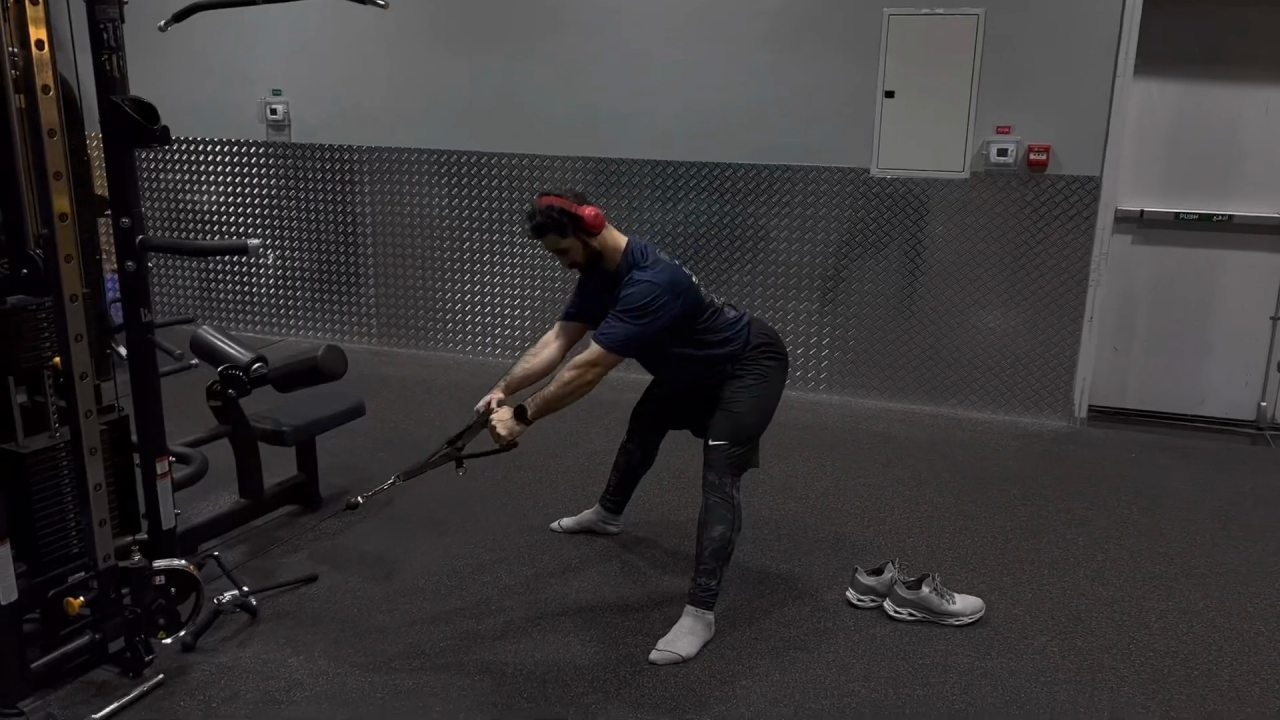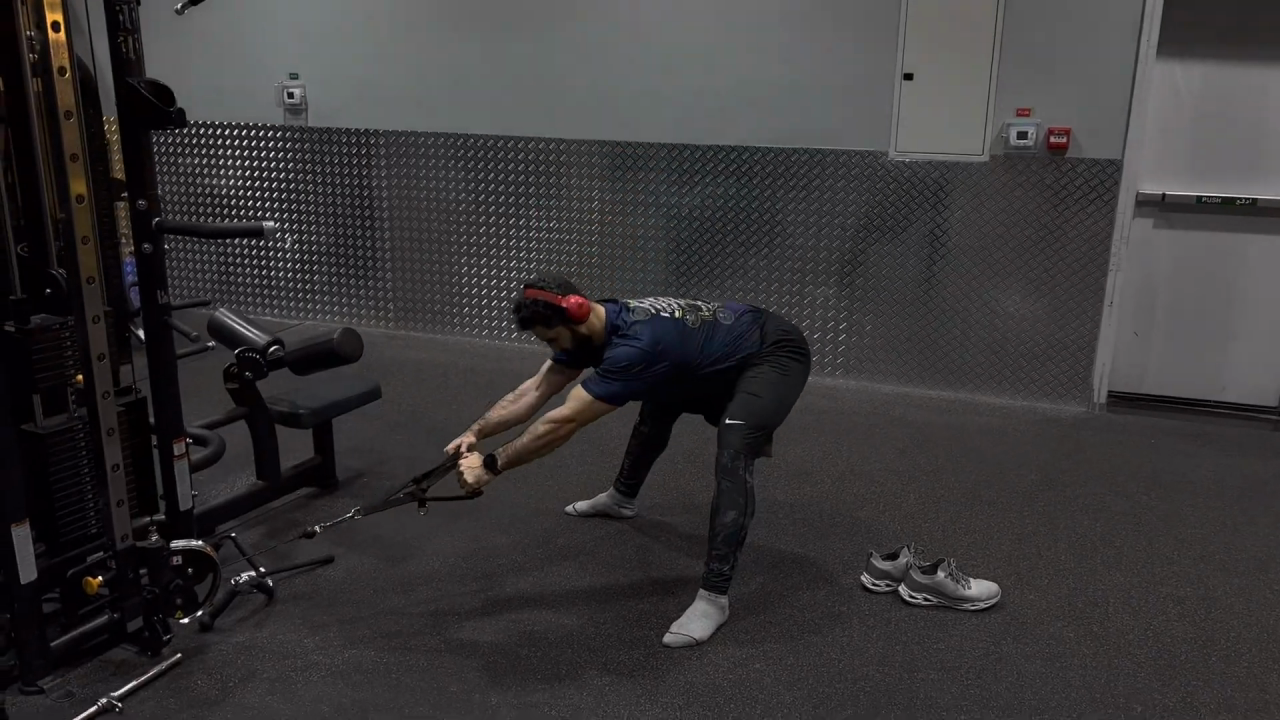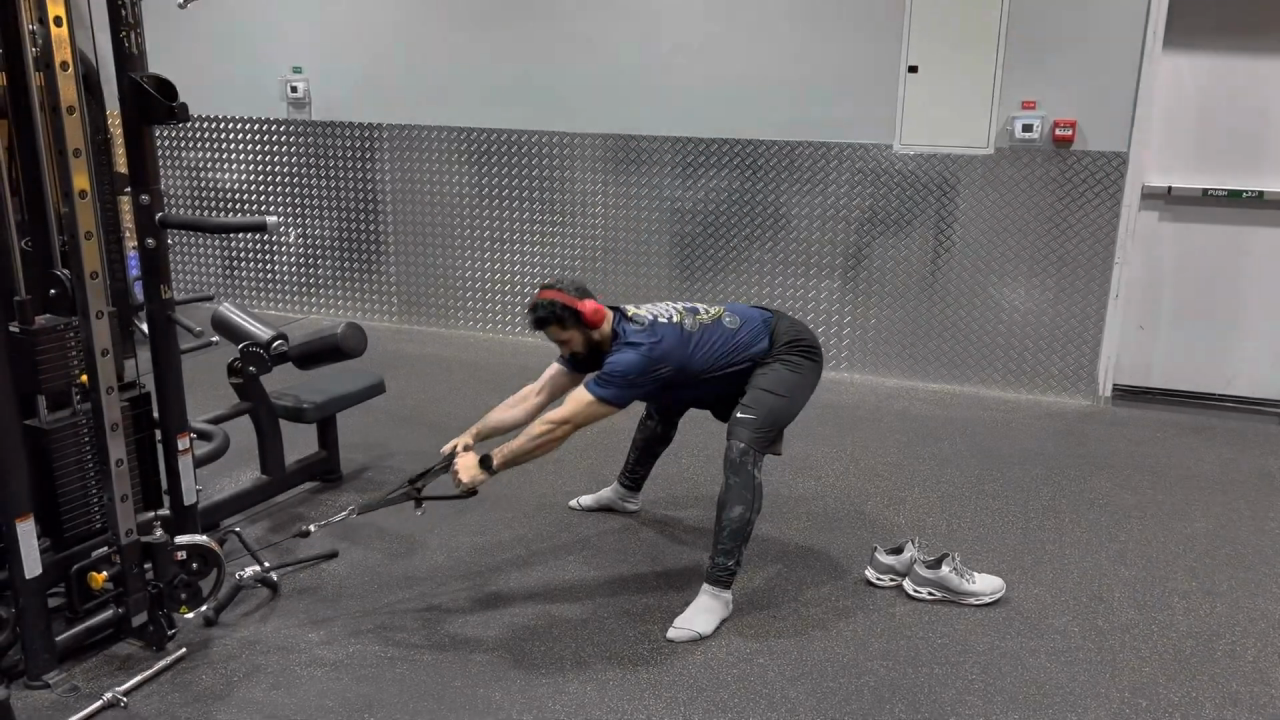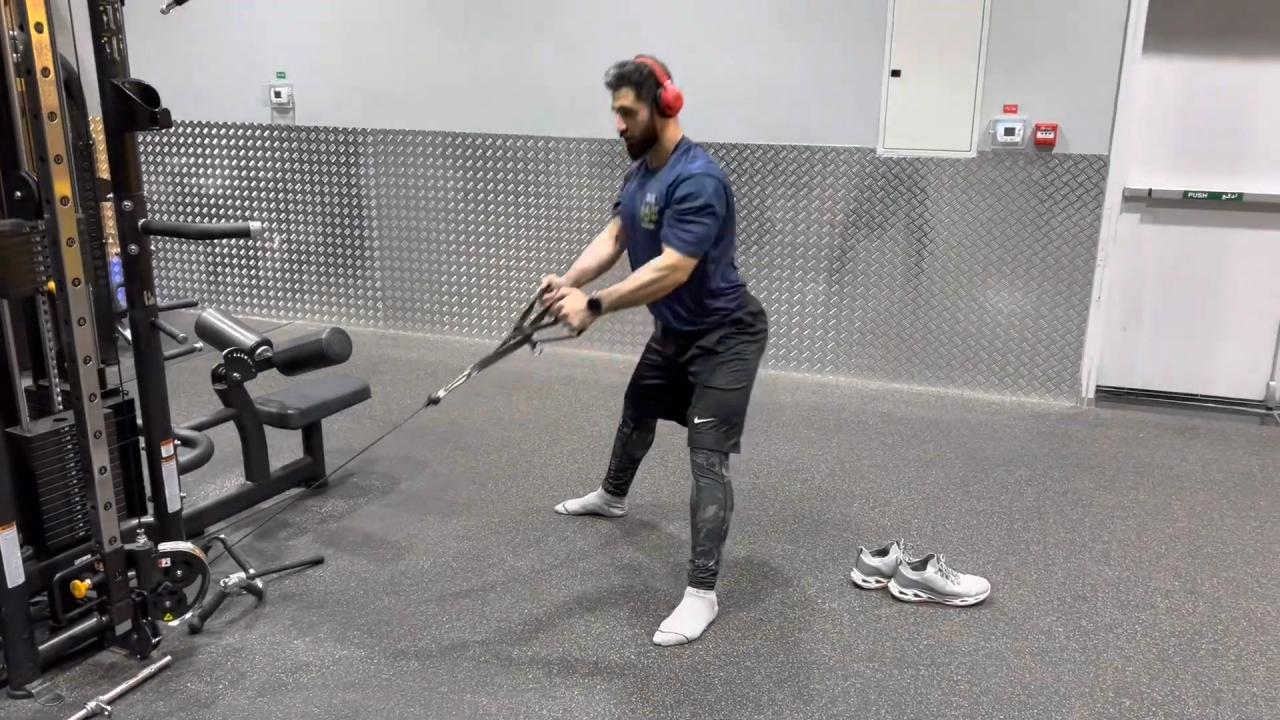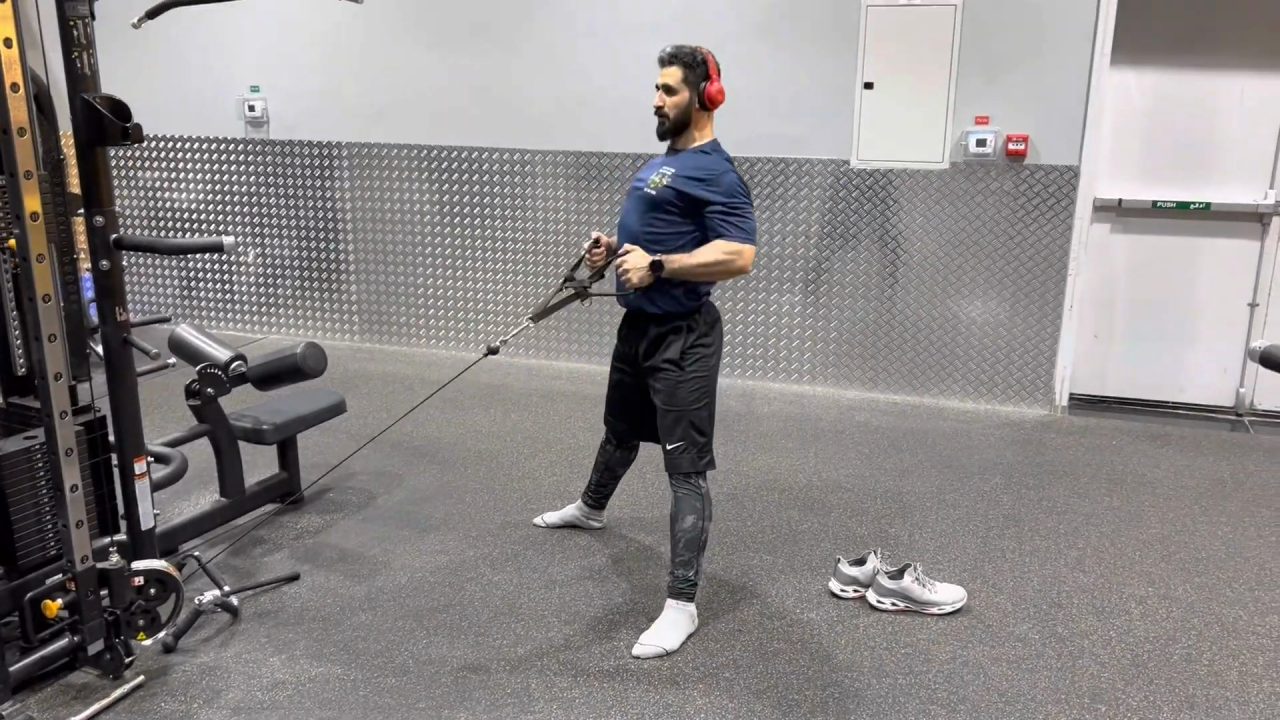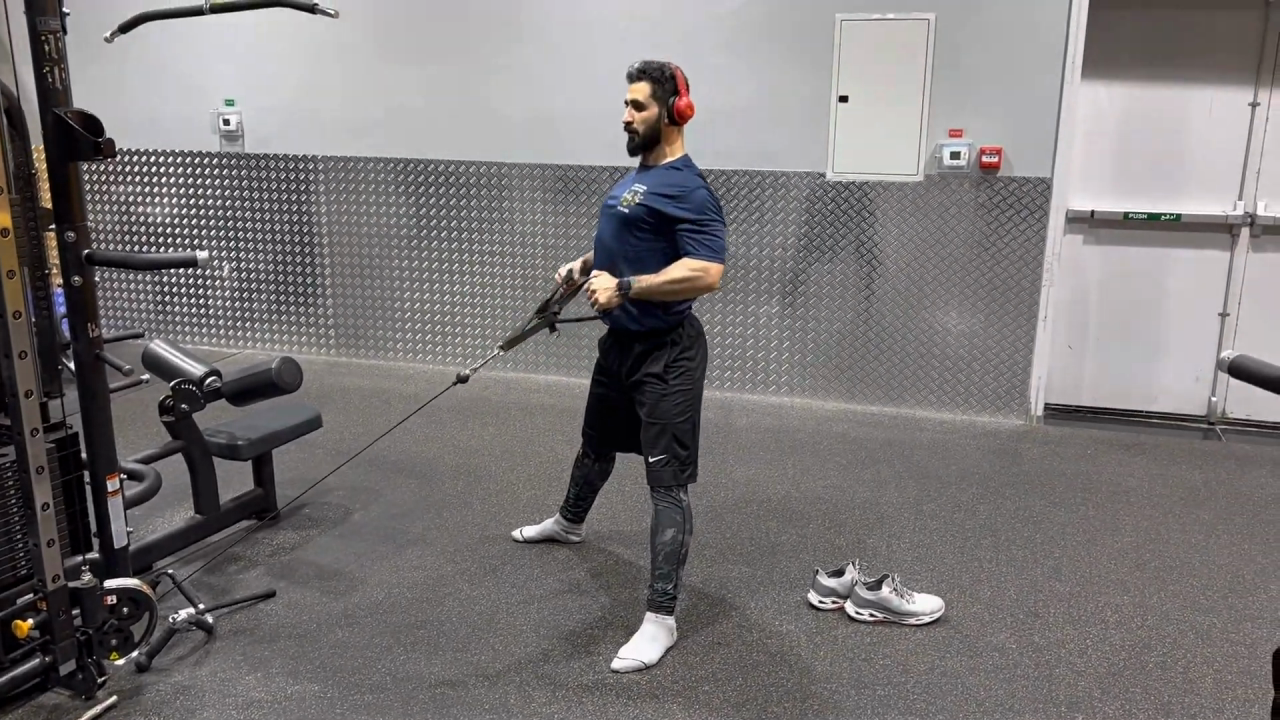
dt=0.7s
person 1, frame 1
left shoulder: (650, 282)
right shoulder: (598, 275)
left elbow: (589, 369)
right elbow: (557, 341)
left wrist: (523, 416)
right wrist: (503, 389)
left hip: (751, 365)
right hip: (694, 367)
left knee: (719, 478)
right knee: (643, 426)
left ankle: (700, 613)
right ankle: (608, 513)
person 1, frame 2
left shoulder: (636, 345)
right shoulder: (592, 327)
left elbow: (564, 422)
right elbow: (535, 390)
left wrist: (492, 464)
right wrist: (476, 432)
left hip: (774, 354)
right hip: (726, 355)
left knee: (732, 458)
right knee: (656, 405)
left ankle: (713, 598)
right ankle: (623, 497)
person 1, frame 3
left shoulder: (637, 351)
right shoulder: (599, 335)
left elbow: (561, 424)
right elbow: (537, 394)
left wrist: (487, 465)
right wrist: (473, 436)
left hip: (786, 354)
right hip: (739, 353)
left knee: (741, 452)
right knee: (661, 403)
left ankle: (717, 592)
right ankle: (625, 492)
person 1, frame 4
left shoulder: (696, 179)
right shoulder: (640, 171)
left elbow: (672, 269)
right elbow: (613, 237)
left wrist: (594, 305)
right wrist: (569, 279)
left hip: (727, 335)
right hip: (676, 330)
left knee: (707, 456)
right knee: (637, 410)
left ankle: (701, 593)
right ankle: (612, 496)
person 1, frame 5
left shoulder: (714, 173)
right shoulder: (663, 161)
left elbow: (739, 255)
left wrist: (657, 265)
right wrist: (613, 245)
left hip: (682, 336)
right hip: (637, 324)
left knee: (685, 467)
right knee: (620, 429)
left ankle: (681, 605)
right ankle: (591, 508)
person 1, frame 6
left shoulder: (686, 188)
right shoulder: (636, 177)
left elbow: (707, 272)
left wrist: (625, 287)
right wrist: (585, 265)
left hip: (666, 352)
right hip: (620, 341)
left knee: (667, 481)
right knee: (597, 443)
left ankle: (661, 618)
right ankle: (570, 520)
